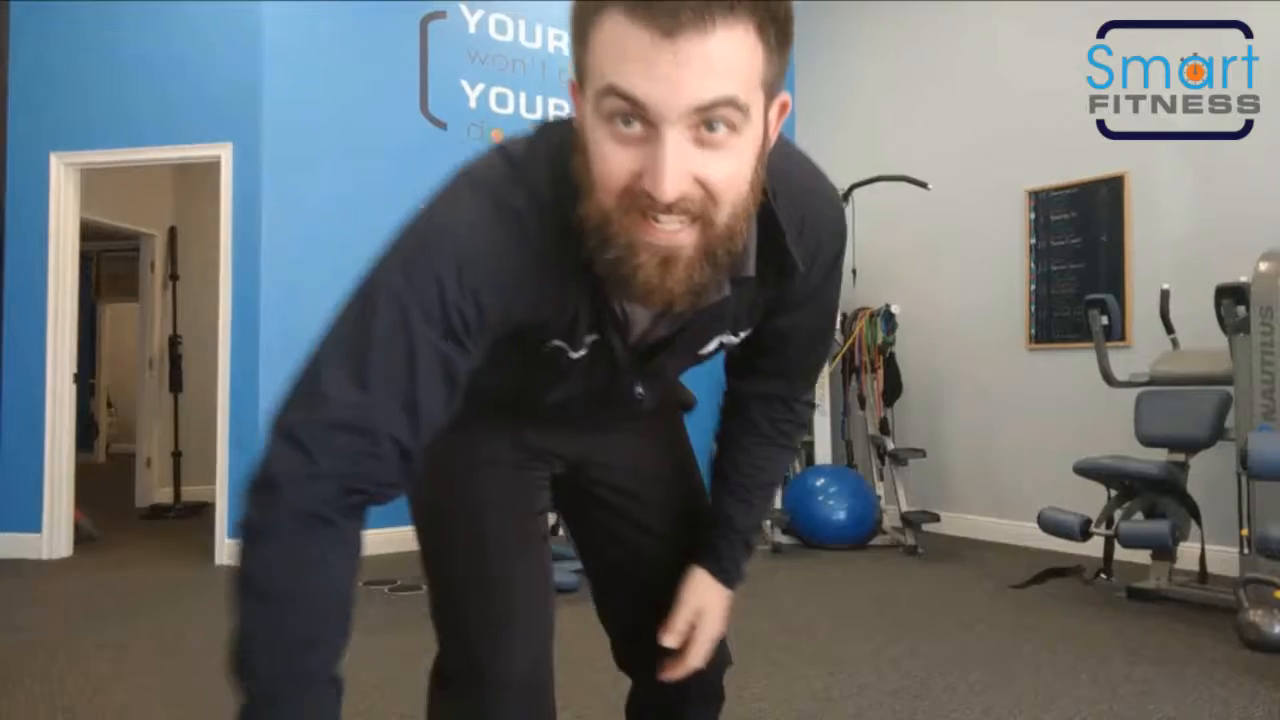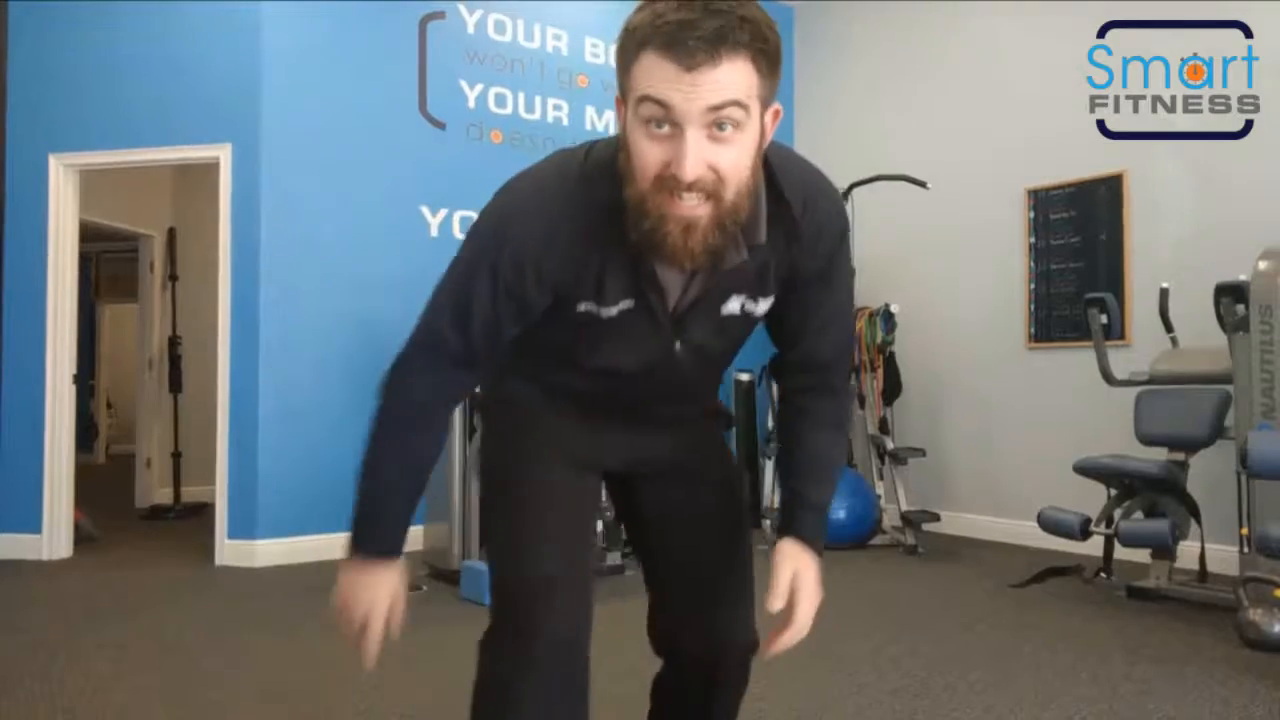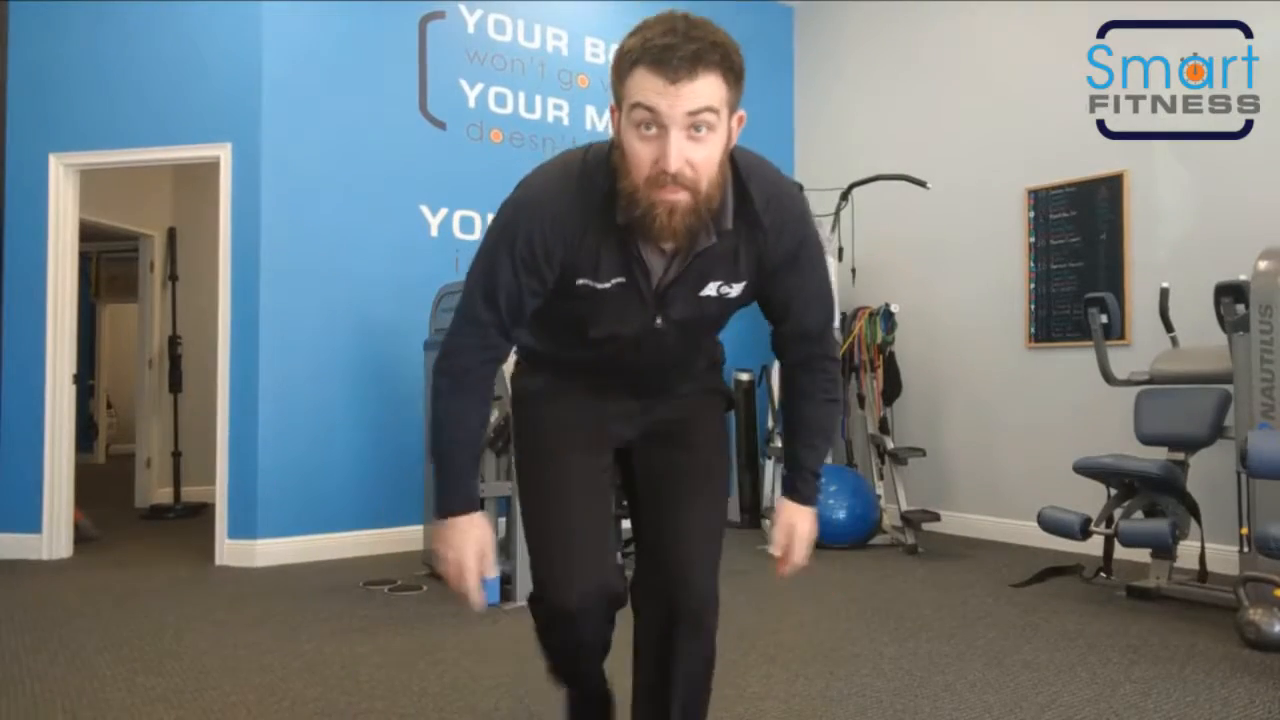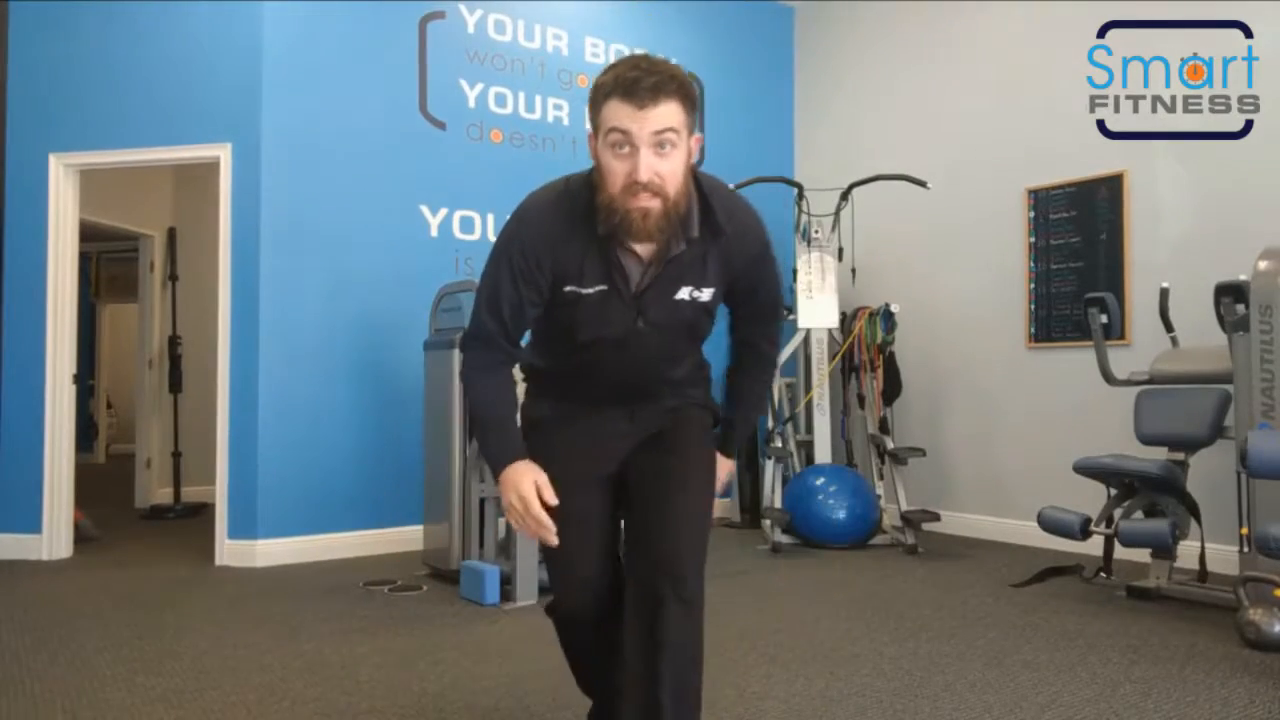
dt=0.3s
person 1, frame 1
left shoulder: (804, 220)
right shoulder: (485, 222)
left elbow: (771, 401)
right elbow: (318, 477)
left wrist: (722, 563)
left hip: (630, 415)
right hip: (477, 417)
left knee: (686, 662)
person 1, frame 2
left shoulder: (809, 214)
right shoulder: (542, 212)
left elbow: (815, 379)
right elbow: (429, 375)
left wrist: (803, 533)
right wrist: (376, 546)
left hip: (679, 422)
right hip: (544, 415)
left knee: (716, 640)
right knee: (543, 630)
person 1, frame 3
left shoulder: (773, 210)
right shoulder: (550, 202)
left elbow: (808, 351)
right elbow: (472, 348)
left wrist: (802, 490)
right wrist: (456, 502)
left hip: (684, 398)
right hip: (565, 394)
left knee: (685, 596)
right knee: (577, 595)
person 1, frame 4
left shoulder: (735, 227)
right shoulder: (543, 224)
left elbow: (758, 341)
right elbow: (489, 351)
left wrist: (732, 440)
right wrist: (509, 458)
left hip: (674, 415)
right hip: (567, 416)
left knee: (669, 591)
right knee: (580, 593)
